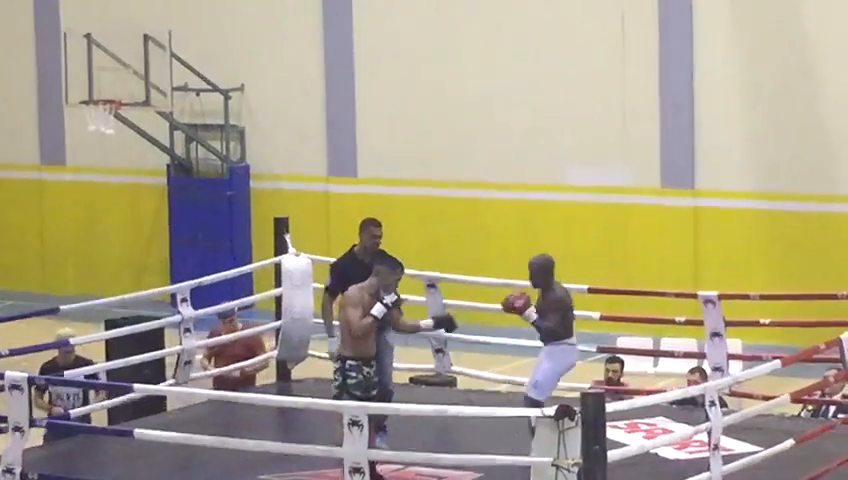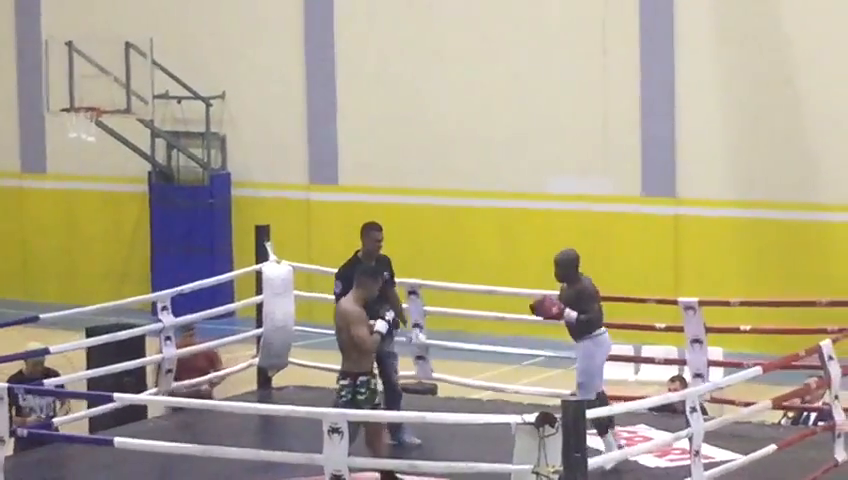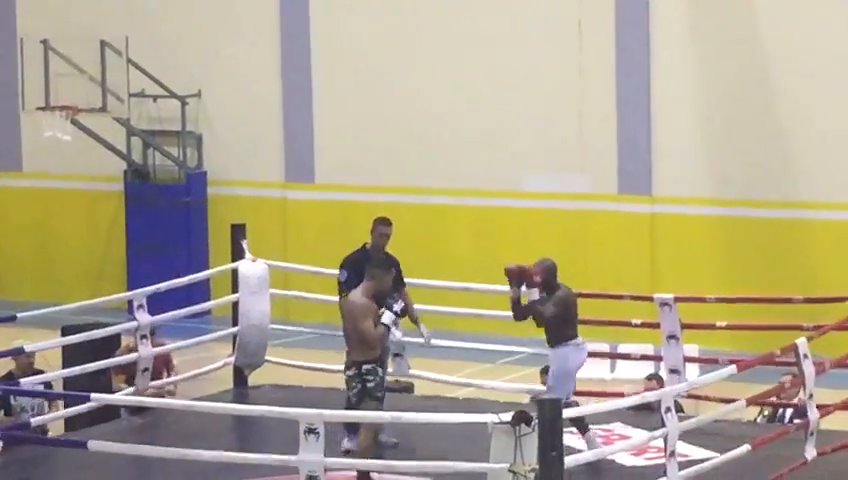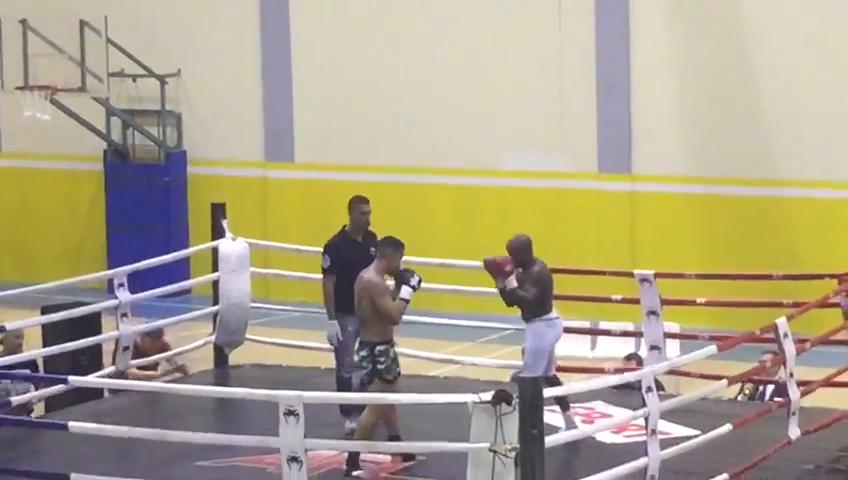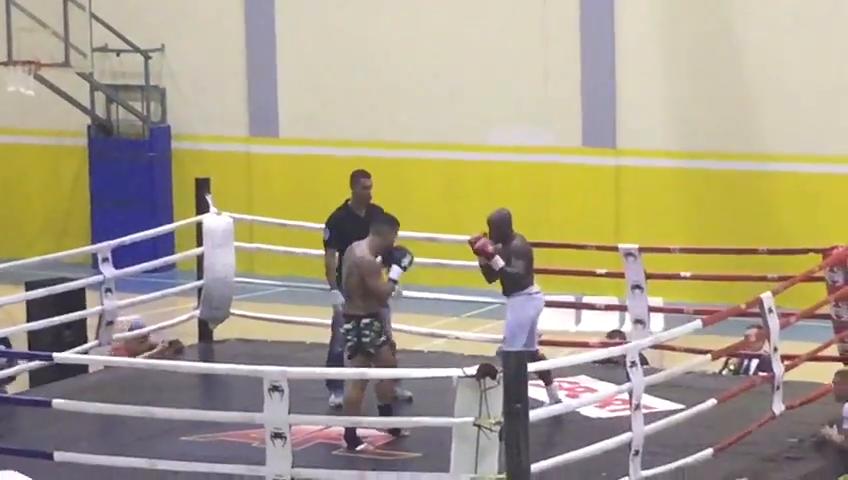
dt=0.5s
person 1, frame 1
right shoulder: (343, 265)
right elbow: (328, 300)
right wrist: (331, 337)
left hip: (381, 329)
left knee: (385, 384)
left ankle: (379, 431)
person 1, frame 2
left shoulder: (385, 263)
right shoulder: (348, 271)
left wrist: (404, 322)
left hip: (385, 335)
left knee: (393, 386)
left ankle: (397, 432)
person 1, frame 3
left shoulder: (391, 261)
right shoulder: (353, 261)
left elbow: (402, 294)
right elbow: (344, 299)
left wrist: (419, 323)
right ankle: (350, 434)
person 1, frame 4
left shoulder: (372, 239)
right shoulder: (336, 245)
right elbow: (328, 284)
right wrist: (331, 320)
right hip: (346, 314)
right knee: (345, 367)
left ankle: (364, 409)
right ankle: (349, 415)
person 1, frame 5
left shoulder: (377, 213)
right shoulder: (338, 218)
right elbow: (330, 256)
right wrist: (335, 290)
right knee: (339, 340)
left ankle: (393, 384)
right ankle: (336, 390)
person 2, frame 1
left shoulder: (384, 297)
right shoulder: (354, 294)
left elbow: (401, 325)
right elbow: (356, 330)
left wrist: (433, 323)
right wrist: (382, 307)
left hip: (369, 364)
right hip: (349, 365)
left knee: (372, 419)
person 2, frame 2
left shoulder: (349, 305)
right shoulder: (352, 311)
right elbow: (368, 347)
left wrist: (376, 323)
right wrist: (383, 324)
left hip: (365, 377)
right hip: (355, 381)
left knee: (377, 428)
right knee: (346, 434)
person 2, frame 3
left shoulder: (363, 297)
right shoulder: (360, 302)
right elbow: (373, 340)
left wrist: (387, 313)
right wrist: (390, 314)
left hip: (371, 367)
right hip: (363, 370)
left knee: (373, 426)
right knee: (371, 428)
person 2, frame 4
left shoulder: (370, 277)
right shoulder: (373, 281)
right elbow: (394, 317)
left wrist: (400, 287)
right wrist: (407, 289)
left hip: (382, 347)
right hip: (375, 350)
right knee: (375, 407)
right ankle: (352, 461)
person 2, frame 5
left shoulder: (358, 248)
right shoulder: (366, 260)
right elbow: (382, 296)
left wrist: (387, 262)
right wrist: (398, 268)
left hip: (366, 320)
right hip: (359, 323)
left knee: (388, 365)
right knee: (359, 380)
left ankle: (386, 419)
right ankle: (351, 436)
person 3, frame 1
left shoulder: (557, 297)
right shoulder: (548, 292)
left elbow: (551, 330)
left wrist: (528, 313)
right wrist: (527, 311)
left hip: (560, 351)
right hip: (552, 350)
left knee: (533, 401)
right knee: (532, 398)
person 3, frame 2
left shoulder: (585, 287)
right shoulder: (568, 285)
left elbow: (595, 320)
right elbow: (568, 307)
left wrist: (566, 314)
right wrist: (552, 309)
left hip: (593, 343)
right hip: (586, 342)
left knee: (587, 398)
right knee: (596, 392)
left ankle: (610, 448)
right ankle: (613, 442)
person 3, frame 3
left shoulder: (562, 296)
right shoulder: (546, 294)
left elbow: (543, 319)
right elbow: (519, 316)
left wrist: (533, 290)
right wrist: (515, 288)
left hip: (567, 352)
right hip: (566, 351)
right knee: (564, 402)
right ankle: (592, 444)
person 3, frame 4
left shoulder: (538, 272)
right shoulder: (525, 270)
left elbow: (526, 301)
right elbow: (511, 301)
left wrist: (509, 280)
right wrist: (498, 276)
left hip: (542, 327)
right hip: (544, 325)
left knee: (528, 380)
right knee: (548, 375)
right ankle: (570, 424)
person 3, frame 5
left shoulder: (517, 247)
right shoulder: (504, 245)
left elbow: (517, 276)
right elbow: (491, 277)
left wrist: (495, 259)
right wrist: (483, 258)
left hip: (523, 301)
right hip: (526, 300)
right knee: (531, 351)
right ankle: (554, 398)
